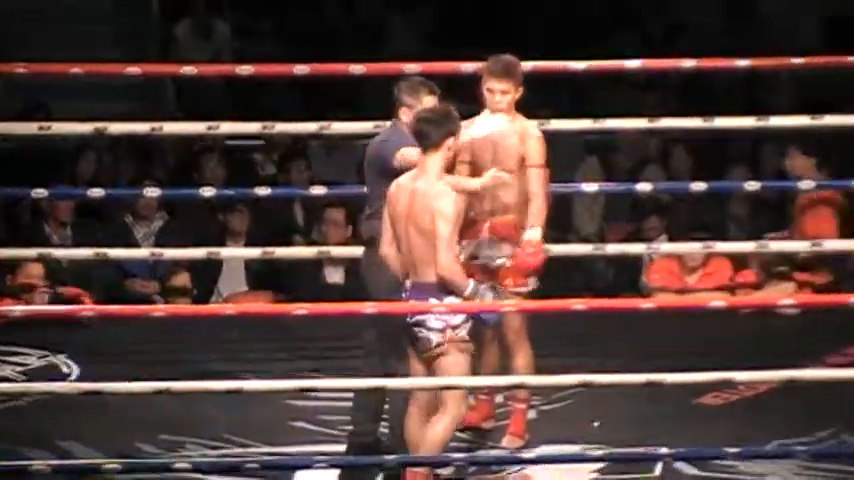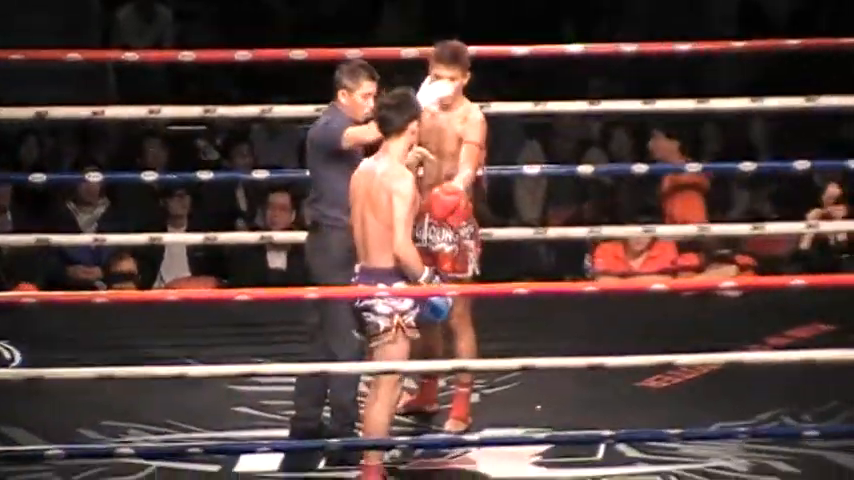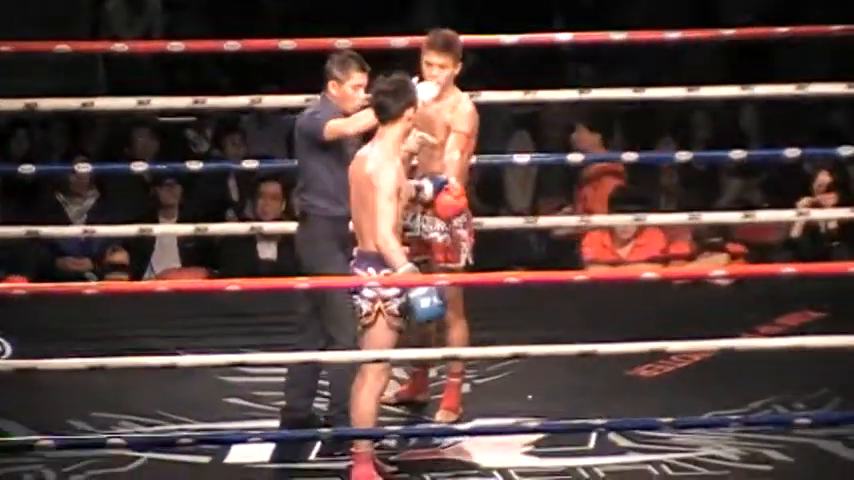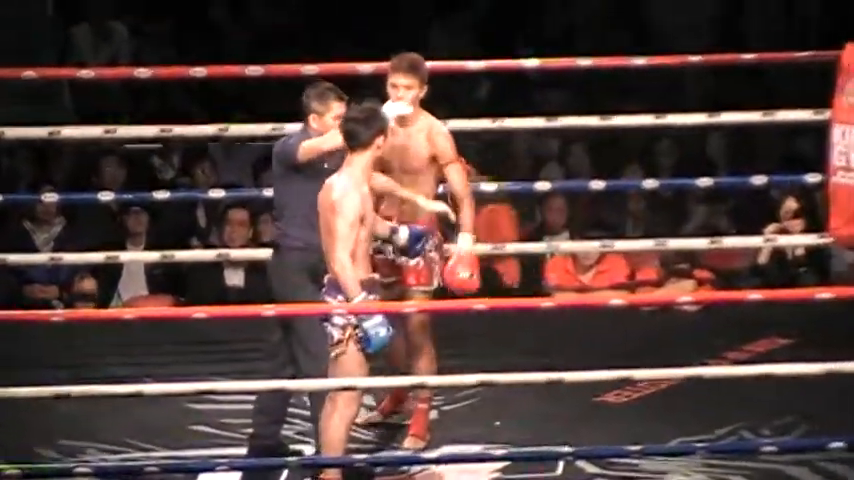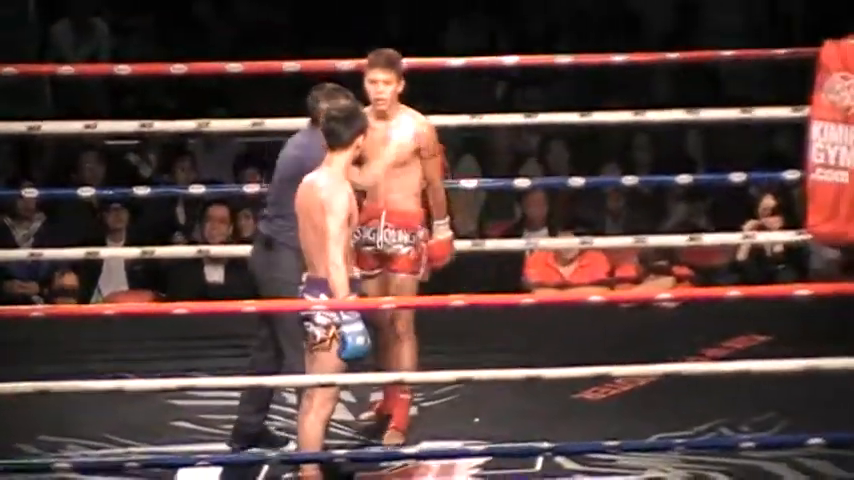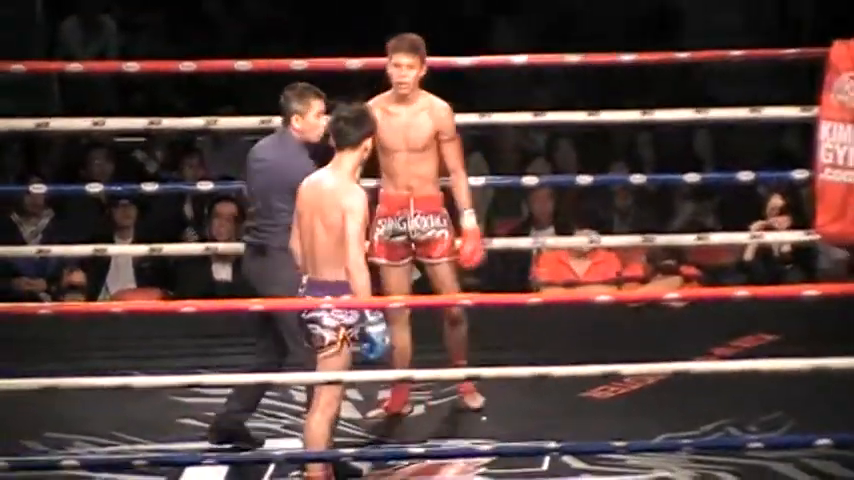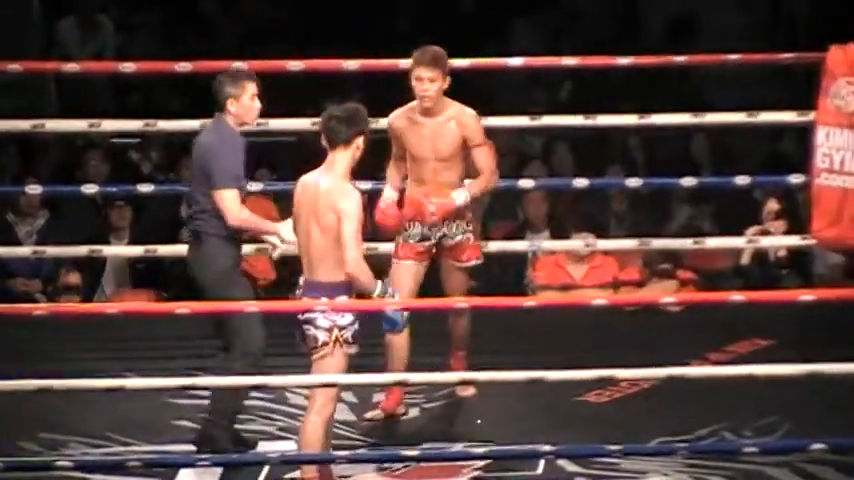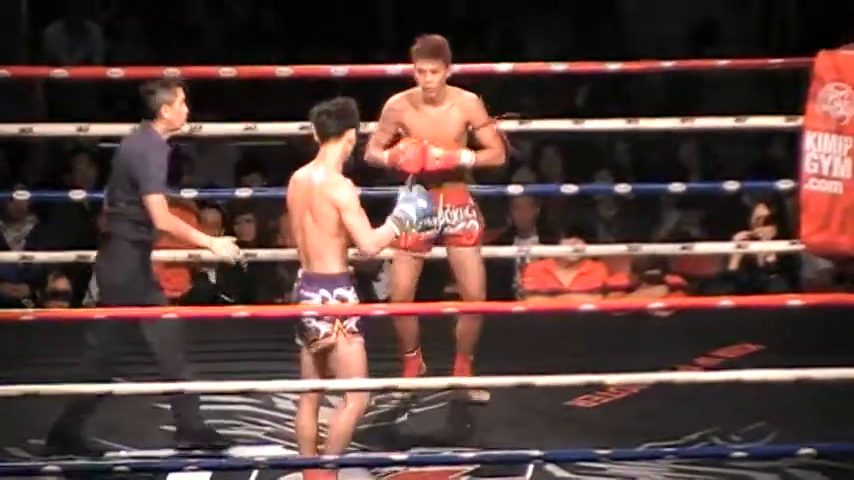
dt=0.3s
person 1, frame 1
left shoulder: (529, 135)
right shoulder: (470, 131)
left elbow: (538, 193)
left wrist: (534, 232)
left hip: (510, 240)
right hip: (475, 235)
left knee: (514, 332)
right knee: (482, 327)
left ankle: (519, 420)
right ankle: (484, 407)
person 1, frame 2
left shoulder: (472, 119)
right shoulder: (423, 113)
left elbow: (467, 166)
left wrist: (457, 186)
left hip: (455, 225)
right hip: (422, 220)
left knee: (458, 317)
left ankle: (462, 404)
right ankle: (427, 392)
person 1, frame 3
left shoulder: (462, 108)
right shoulder: (416, 100)
left elbow: (458, 155)
left wrist: (452, 185)
left hip: (446, 216)
right hip: (416, 210)
left knee: (450, 306)
left ankle: (453, 394)
right ankle: (418, 381)
person 1, frame 4
left shoulder: (435, 133)
left elbow: (462, 192)
left wrist: (465, 242)
left knee: (418, 330)
left ankle: (421, 419)
right ankle: (397, 395)
person 1, frame 5
left shoulder: (419, 127)
left elbow: (435, 184)
right elbow: (348, 175)
left wrist: (443, 229)
left hip: (407, 228)
right hip: (368, 226)
left knee: (401, 323)
right knee: (377, 319)
left ankle: (401, 413)
right ankle: (389, 396)
person 1, frame 6
left shoulder: (438, 111)
right shoulder: (372, 111)
left elbow: (456, 171)
left wrist: (470, 223)
left hip: (430, 212)
right hip: (389, 214)
left knee: (453, 306)
right knee: (396, 312)
left ankle: (463, 380)
right ankle: (399, 395)
person 1, frame 7
left shoulder: (465, 119)
right shoulder: (398, 121)
left elbow: (489, 176)
left wrist: (454, 199)
right wrist: (389, 197)
left hip: (455, 220)
right hip: (412, 220)
left knee: (459, 301)
left ankle: (458, 368)
right ankle: (393, 397)
person 1, frame 8
left shoulder: (468, 103)
right shoulder: (397, 106)
left elbow: (498, 154)
right elbow: (371, 152)
left wrist: (457, 157)
right wrist: (394, 157)
left hip: (458, 206)
left knee: (474, 298)
right knee: (399, 298)
left ankle: (462, 371)
right ankle: (413, 366)
person 2, frame 1
left shoulder: (412, 146)
right shoulder: (384, 146)
right elbow: (417, 160)
left wrist: (478, 183)
right hip: (388, 257)
left knee: (382, 348)
right knee: (397, 349)
left ankle: (364, 437)
right ankle: (402, 447)
person 2, frame 2
left shoulder: (348, 130)
right shoulder: (326, 129)
right elbow: (367, 135)
left hip: (343, 240)
right hip: (332, 241)
left knee: (327, 336)
right knee: (345, 340)
left ankle: (307, 422)
right ankle: (343, 437)
person 2, frame 3
left shoulder: (345, 121)
right shoulder: (312, 119)
right elbow: (351, 128)
left hip: (335, 231)
right hip: (321, 231)
left knee: (315, 325)
right knee: (346, 327)
left ankle: (297, 412)
right ankle: (341, 419)
person 2, frame 4
left shoulder: (334, 154)
right shoulder: (288, 149)
left elbow: (368, 178)
right elbow: (321, 146)
left wrist: (419, 200)
left hip: (312, 260)
right hip: (293, 262)
left knee: (289, 354)
right knee: (318, 356)
left ankle: (263, 438)
person 2, frame 5
left shoulder: (302, 143)
right shoulder: (312, 151)
left hip: (271, 255)
right hip: (285, 260)
left knee: (271, 349)
right knee: (299, 353)
left ankle: (247, 427)
person 2, frame 6
left shoulder: (259, 150)
right shoulder: (297, 163)
left hip: (258, 258)
right hip: (281, 263)
left knee: (272, 349)
right knee: (309, 353)
left ankle: (229, 423)
person 2, frame 7
left shoulder: (215, 135)
right shoulder: (221, 144)
right elbow: (233, 215)
left wrist: (267, 228)
right wrist: (279, 229)
left hip: (214, 249)
right hip: (214, 252)
left knee: (238, 343)
right knee: (250, 342)
left ankle: (217, 430)
right ankle: (214, 432)
person 2, frame 8
left shoulder: (141, 141)
right shoulder: (147, 151)
left elbow: (114, 198)
right elbow: (162, 219)
right wrist: (211, 243)
left hip: (128, 254)
right hip: (124, 258)
left knee: (168, 342)
right knee: (103, 349)
left ankle: (190, 427)
right ankle: (65, 430)
person 3, frame 1
left shoulder: (397, 187)
right shoulder: (444, 195)
left elbow: (388, 251)
right elbow: (447, 266)
right wrist: (476, 293)
left hip: (414, 299)
right hip: (442, 304)
left knee: (420, 401)
right knee: (454, 405)
person 3, frame 2
left shoulder: (363, 170)
right shoulder: (401, 177)
right elbow: (402, 248)
right wrist: (430, 282)
left hip: (365, 281)
right hip: (390, 287)
left knee: (380, 385)
right knee: (387, 391)
person 3, frame 3
left shoulder: (367, 155)
right shoulder: (385, 163)
right elbow: (383, 234)
left wrist: (423, 187)
right wrist: (413, 281)
left hip: (367, 268)
right hip: (380, 271)
left knee: (368, 371)
right knee: (375, 375)
person 3, frame 4
left shoulder: (337, 182)
right shoulder: (351, 191)
right elbow: (341, 260)
left wrist: (400, 233)
right wrist: (367, 311)
left hip: (341, 295)
right hip: (351, 298)
left knee: (336, 397)
right knee: (346, 400)
person 3, frame 5
left shoulder: (308, 183)
right shoulder: (338, 191)
right elbow: (334, 262)
right wrist: (350, 317)
left hip: (311, 292)
right hip: (329, 298)
left knee: (312, 397)
right knee: (322, 401)
person 3, frame 6
left shoulder: (309, 184)
right shoulder: (353, 193)
right elbow: (355, 264)
right wrist: (372, 317)
left hip: (311, 293)
right hip: (337, 299)
left knee: (323, 396)
right knee: (327, 400)
person 3, frame 7
left shoulder: (305, 184)
right shoulder: (347, 194)
right elbow: (353, 263)
right wrist: (384, 295)
left hip: (308, 294)
right hip: (333, 301)
left knee: (323, 394)
right knee: (323, 403)
person 3, frame 8
left shoulder: (298, 179)
right shoulder: (339, 185)
right elbow: (369, 244)
right wrist: (401, 217)
left hip: (306, 288)
right hip: (332, 293)
left knee: (310, 394)
right knee: (357, 396)
